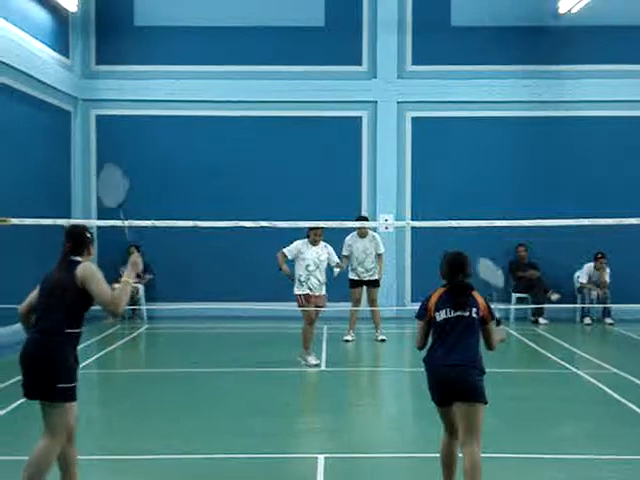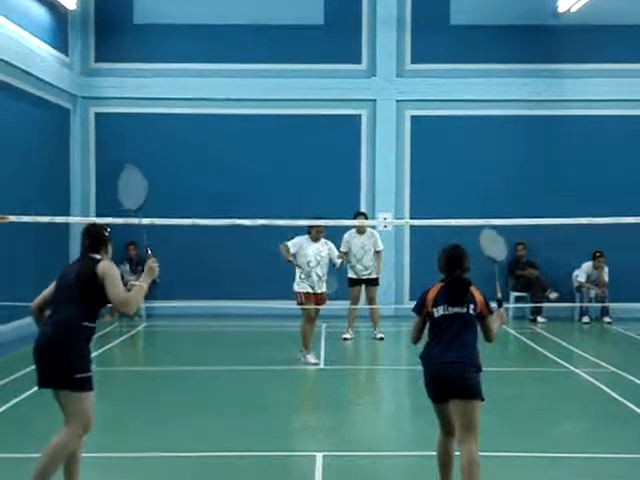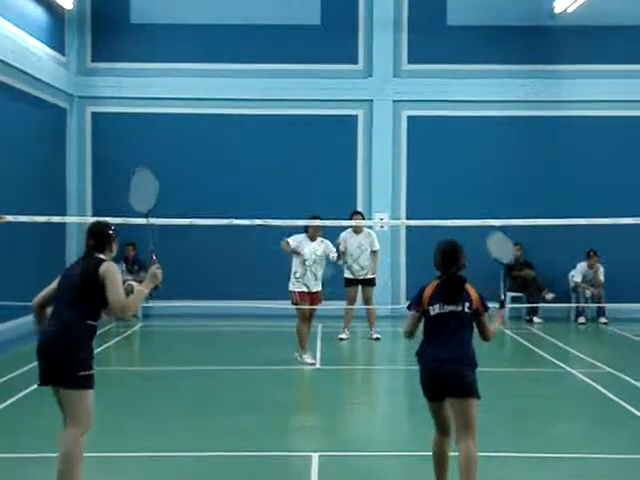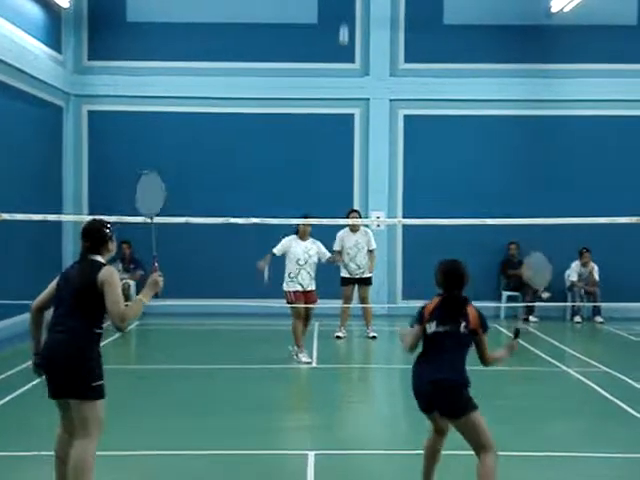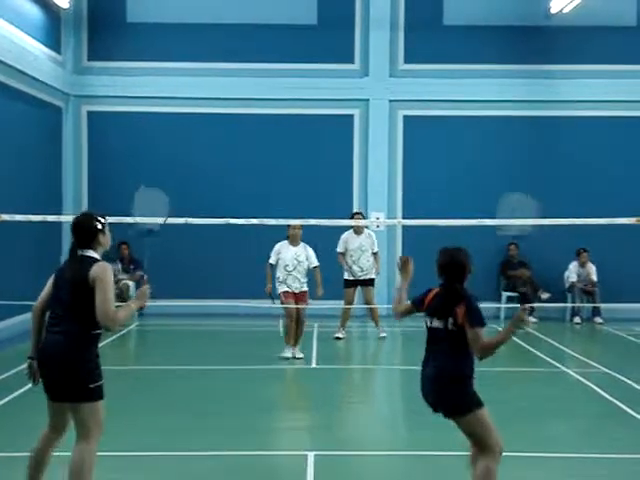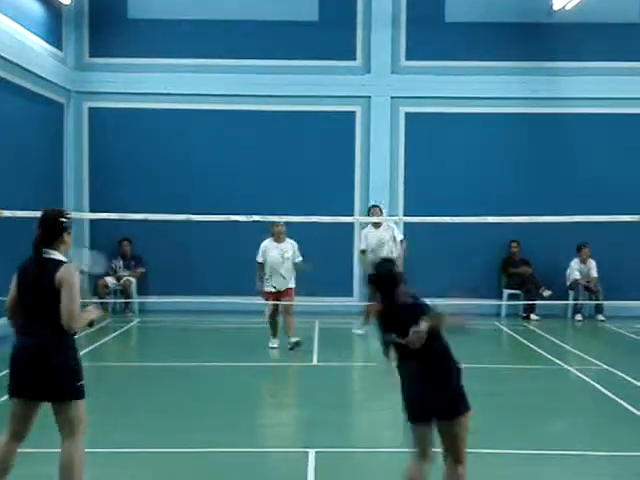
dt=0.3s
person 1, frame 1
left shoulder: (55, 273)
right shoulder: (85, 268)
left elbow: (24, 312)
right elbow: (114, 305)
right wrist: (130, 274)
left hip: (37, 352)
right hip: (55, 354)
left knee: (67, 429)
right knee: (55, 436)
person 1, frame 2
left shoulder: (71, 269)
right shoulder: (105, 266)
left elbow: (37, 307)
right elbow: (126, 306)
right wrist: (146, 278)
left hip: (49, 345)
right hip: (69, 346)
left knee: (78, 422)
right knee: (78, 426)
person 1, frame 3
left shoulder: (74, 268)
right shoulder: (107, 267)
left elbow: (38, 304)
right elbow: (122, 311)
right wrist: (148, 284)
left hip: (51, 344)
right hip: (72, 347)
left knee: (72, 423)
right knee: (79, 426)
person 1, frame 4
left shoulder: (70, 271)
right shoulder: (106, 273)
left elbow: (36, 308)
right elbow: (121, 321)
left wrist: (38, 350)
right wrist: (148, 291)
left hip: (54, 352)
right hip: (79, 355)
left knee: (69, 426)
right knee: (88, 434)
person 1, frame 5
left shoulder: (64, 268)
right shoulder: (100, 269)
left elbow: (38, 310)
right elbow: (108, 320)
left wrist: (34, 355)
right wrist: (135, 302)
left hip: (50, 352)
right hip: (78, 354)
left knee: (55, 427)
right knee: (88, 436)
person 1, frame 6
left shoulder: (26, 266)
right shoulder: (66, 271)
right elbow: (70, 323)
right wrist: (90, 313)
left hip: (24, 354)
right hip: (57, 356)
right knee: (73, 435)
person 2, frame 1
left shoulder: (432, 300)
right shoulder: (478, 301)
left elbow: (420, 344)
right elbow: (491, 344)
right wrist: (501, 334)
left hip: (437, 374)
right hip: (468, 373)
left knee: (451, 433)
right knee: (470, 443)
person 2, frame 2
left shoulder: (430, 295)
right shoulder: (476, 296)
left elbow: (415, 338)
right elbow: (490, 336)
right wrist: (498, 319)
left hip: (434, 370)
right hip: (464, 371)
left knee: (447, 431)
right knee: (468, 441)
person 2, frame 3
left shoulder: (426, 292)
right shoulder: (471, 294)
left elbow: (409, 331)
right elbow: (486, 335)
left wrist: (410, 332)
right wrist: (499, 321)
left hip: (430, 369)
right hip: (460, 369)
left knee: (442, 431)
right knee: (466, 438)
person 2, frame 4
left shoulder: (427, 309)
right shoulder: (473, 314)
left elbow: (410, 346)
right elbow: (486, 359)
left wrist: (404, 336)
right wrist: (507, 351)
left hip: (422, 385)
right hip: (452, 386)
left knee: (439, 430)
right knee: (487, 452)
person 2, frame 5
left shoulder: (431, 297)
right shoulder: (467, 306)
left elbow: (398, 311)
right elbow: (480, 352)
left wrist: (404, 280)
right wrist: (512, 328)
left hip: (431, 382)
right hip: (453, 385)
right knee: (489, 452)
person 2, frame 6
left shoulder: (384, 313)
right shoulder: (415, 309)
left hip: (413, 389)
right hip: (440, 387)
left knee: (420, 456)
right knee: (456, 459)
person 3, frame 1
left shoulder: (327, 248)
right shoulder: (299, 245)
left elbow: (336, 263)
right elbow: (281, 254)
left wrist: (340, 266)
right wrist: (283, 266)
left hip: (319, 290)
right hip: (304, 289)
left knee: (312, 321)
right knee: (309, 320)
left ankle: (305, 353)
right ankle: (307, 354)
person 3, frame 2
left shoulder: (328, 245)
right shoulder: (301, 241)
left elbow: (338, 259)
right elbow: (283, 247)
left wrist: (342, 259)
right wrist: (290, 258)
left hip: (320, 287)
right hip: (304, 286)
left knee: (313, 319)
right knee: (308, 318)
left ankle: (305, 349)
right ankle: (307, 352)
person 3, frame 3
left shoulder: (325, 244)
right shoulder: (298, 239)
left elbow: (336, 257)
right elbow: (285, 244)
right wrist: (292, 250)
left hip: (316, 287)
right hip: (299, 286)
left knee: (309, 318)
right knee: (303, 318)
left ankle: (302, 350)
right ankle: (303, 353)
person 3, frame 4
left shoulder: (316, 244)
right shoulder: (289, 241)
left elbow: (329, 259)
right elbow: (273, 252)
left wrist: (336, 258)
right wrist: (264, 262)
left hip: (310, 286)
right hip: (293, 286)
left knee: (307, 317)
right knee: (298, 316)
left ankle: (297, 346)
right ankle: (300, 351)
person 3, frame 5
left shoulder: (307, 249)
right shoulder: (279, 247)
left elbow: (315, 268)
right elbow: (271, 265)
left wrist: (319, 287)
right wrist: (269, 283)
left hip: (301, 288)
right hip: (284, 287)
left knee: (300, 318)
right knee: (290, 315)
left ankle: (295, 346)
right ankle: (288, 346)
person 3, frame 6
left shoulder: (292, 245)
right shoulder: (265, 245)
left elbow: (297, 262)
right elbow: (260, 264)
left wrist: (298, 267)
right wrist: (259, 281)
left hip: (287, 284)
right hip: (270, 285)
left knee: (287, 311)
right knee: (272, 314)
left ankle: (291, 339)
right ankle: (274, 338)
person 4, frame 1
left shoulder: (375, 237)
right shoulder: (349, 239)
left elbow: (380, 255)
right elbow: (345, 256)
left wrist: (380, 270)
right wrist: (343, 266)
left hip: (372, 275)
right hip: (355, 276)
left knee: (373, 302)
right knee: (355, 303)
left ankle: (378, 332)
right ankle: (351, 332)
person 4, frame 2
left shoulder: (374, 234)
right shoulder: (348, 236)
left elbow: (378, 252)
right elbow: (344, 253)
left wrist: (378, 267)
right wrist: (343, 260)
left hip: (371, 273)
right hip: (354, 274)
left knee: (372, 301)
right knee: (354, 301)
left ankle: (377, 330)
right ankle: (349, 330)
person 4, frame 3
left shoulder: (370, 234)
right shoulder: (344, 235)
left elbow: (375, 252)
right elbow: (340, 253)
left wrist: (374, 266)
right wrist: (342, 259)
left hip: (368, 274)
right hip: (350, 274)
left knee: (368, 301)
right knee: (350, 302)
left ankle: (373, 330)
right ankle: (346, 330)
person 4, frame 4
left shoulder: (367, 233)
right shoulder: (341, 234)
left elbow: (371, 251)
right elbow: (337, 252)
left wrist: (371, 265)
right wrist: (340, 261)
left hip: (364, 272)
right hip: (347, 273)
left knee: (364, 300)
right knee: (346, 300)
left ankle: (369, 329)
right ankle: (342, 329)
person 4, frame 5
left shoulder: (370, 235)
right shoulder: (345, 236)
left elbow: (375, 253)
right elbow: (340, 254)
left wrist: (377, 266)
right wrist: (345, 266)
left hip: (367, 274)
right hip: (351, 275)
left knee: (370, 302)
right knee: (348, 303)
left ankle: (379, 328)
right ankle: (342, 329)
person 4, frame 6
left shoulder: (391, 227)
right shoulder: (365, 232)
left elbow: (401, 242)
right elbow: (362, 252)
left wrist: (400, 256)
right wrist: (366, 268)
right knee: (371, 299)
right ankle: (364, 324)
